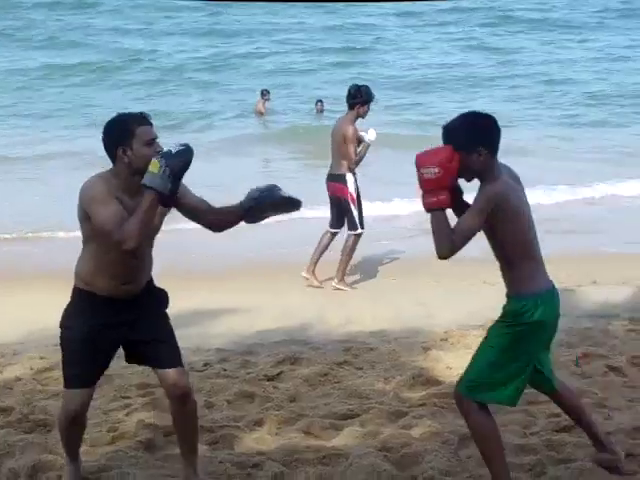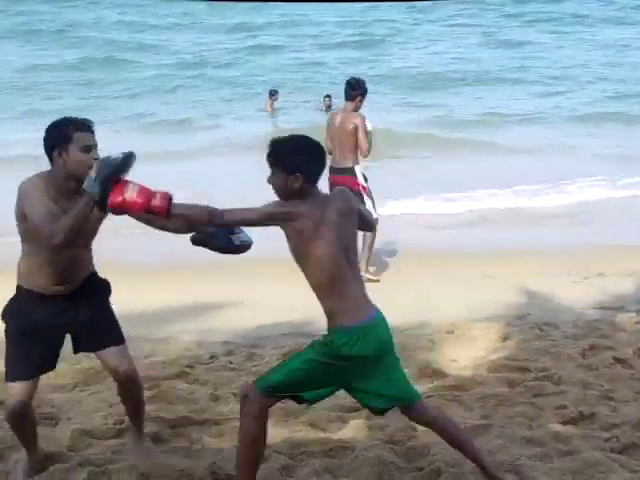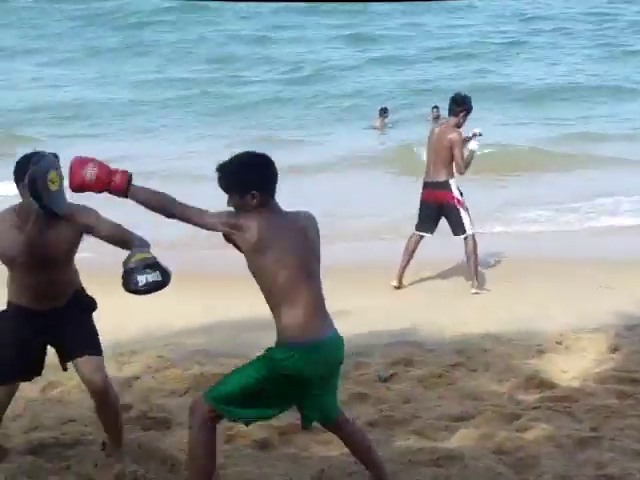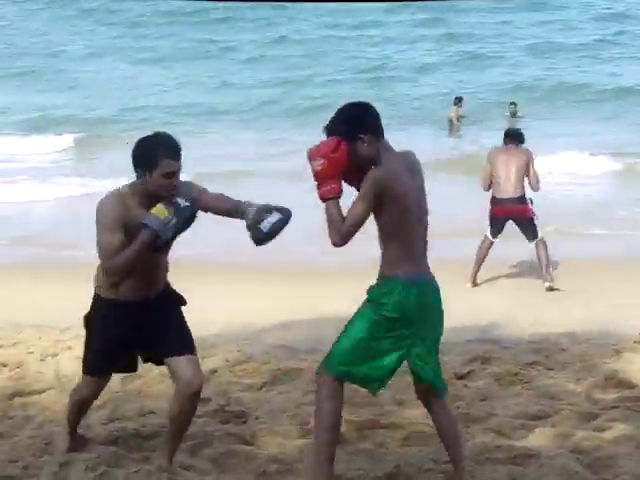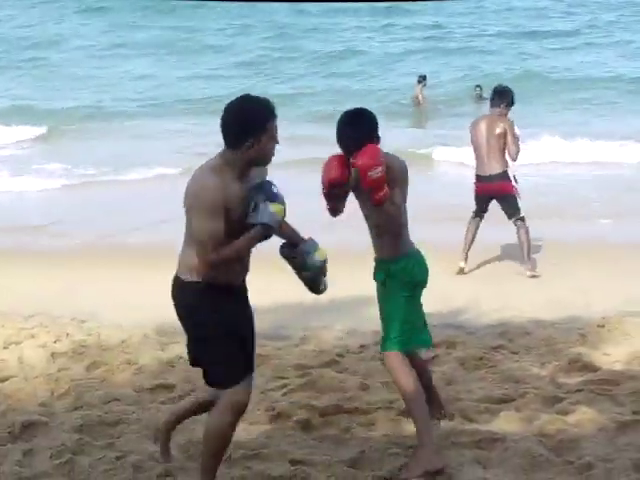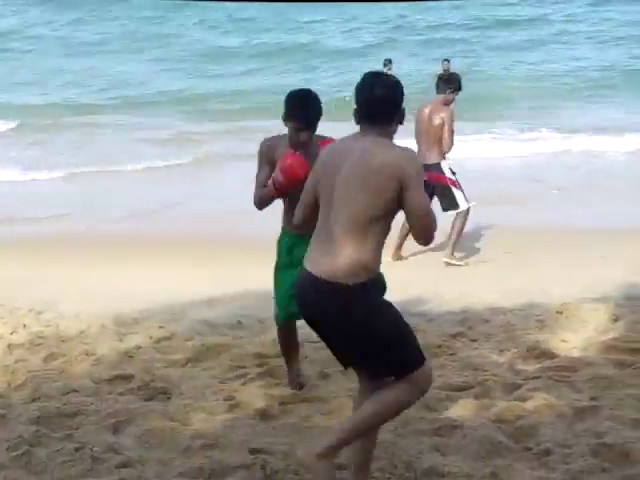
dt=0.5s
person 1, frame 1
left shoulder: (167, 184)
right shoulder: (97, 190)
left elbow: (214, 219)
right elbow: (129, 240)
left wrist: (251, 205)
right wrist: (155, 188)
left hip: (142, 300)
right hip: (92, 306)
left knee: (179, 387)
right knee: (76, 402)
person 1, frame 2
left shoulder: (107, 188)
right shoulder: (34, 189)
left elbow: (157, 215)
right elbow: (56, 238)
right wrist: (92, 194)
left hip: (85, 292)
right hip: (33, 302)
left knee: (125, 371)
left ankle: (138, 436)
person 1, frame 3
left shoulder: (79, 216)
left elbow: (130, 240)
left wrist: (141, 255)
right wrist: (38, 214)
left hip: (70, 307)
left knee: (99, 384)
left ankle: (117, 455)
person 1, frame 4
left shoulder: (186, 194)
right shoulder: (113, 206)
left elbow: (228, 205)
right elbow: (113, 272)
left wrist: (252, 212)
right wrist: (150, 232)
left hip: (161, 300)
right hip: (115, 308)
left knee: (191, 383)
right knee: (89, 389)
left ankle: (165, 458)
right ankle: (71, 435)
person 1, frame 5
left shoulder: (251, 172)
right shoulder: (208, 186)
left elbow: (269, 214)
right elbow: (210, 260)
left wrist: (300, 241)
right wrist: (256, 230)
left hip: (232, 291)
right hip: (203, 295)
left knee: (230, 390)
right knee: (235, 397)
left ankle: (169, 424)
person 1, frame 6
left shoulder: (331, 152)
right shoulder: (402, 160)
left elbow: (301, 219)
right elbow: (425, 234)
right wrist: (418, 190)
left hip: (312, 285)
right hip: (346, 293)
left knee: (375, 376)
right knee: (417, 377)
person 2, frame 1
left shoulder: (494, 190)
right shoulder: (502, 175)
left elbow: (446, 249)
right elbow: (481, 218)
left wrist: (434, 199)
right wrist: (449, 189)
left hip: (528, 307)
right hip: (543, 299)
left knee: (468, 397)
right knee: (543, 381)
right ankle: (604, 446)
person 2, frame 2
left shoulder: (289, 212)
right shoulder: (345, 200)
left elbow: (213, 218)
right elbow: (370, 224)
left wrist: (152, 203)
left hip: (347, 339)
right hip: (374, 328)
left knee: (255, 398)
right knee: (410, 405)
person 2, frame 3
left shoulder: (245, 225)
right shoulder: (307, 222)
left elbow: (171, 208)
left wrist: (113, 182)
left hip: (293, 355)
right hip: (330, 346)
left knee: (203, 410)
right knee: (330, 417)
person 2, frame 4
left shoulder: (378, 177)
right shoulder: (410, 161)
left elbow: (340, 237)
left wrist: (328, 186)
right wrist: (353, 178)
left hip: (394, 295)
right hip: (427, 293)
left knee: (328, 377)
right knee: (431, 392)
person 2, frame 5
left shoulder: (394, 167)
right shoulder: (347, 166)
left elbow: (398, 227)
right elbow: (334, 211)
left wrist: (378, 188)
right wrist: (333, 188)
left hip: (404, 267)
right hip: (384, 267)
left knee: (393, 355)
right knee: (405, 348)
right ankle: (435, 407)
person 2, frame 6
left shoulder: (324, 147)
right shoulder: (270, 148)
right elbow: (259, 201)
right wrist: (278, 184)
right hip: (292, 242)
right knee: (285, 316)
right ankle: (293, 367)
person 3, frame 1
left shoulder: (340, 123)
right shoulder: (350, 129)
right elbow: (353, 163)
left wrist: (360, 140)
right wrist: (368, 142)
left hip: (331, 179)
right hip: (344, 181)
left knee: (334, 229)
right knee: (355, 230)
left ankle: (310, 270)
right ankle: (339, 279)
person 3, frame 2
left shoulder: (332, 117)
right shoulder: (357, 119)
right elbow: (364, 152)
right wrist: (368, 134)
left hip: (334, 173)
right hip: (352, 174)
right knee: (371, 219)
right ankle: (365, 268)
person 3, frame 3
left shoulder: (434, 129)
right shoulder: (455, 135)
right elbow: (461, 169)
left wrist: (468, 138)
right wrist: (472, 150)
left hip: (428, 187)
right hip: (446, 188)
left knee: (418, 233)
right knee: (468, 235)
left ankle: (398, 278)
right ankle: (475, 283)
person 3, frame 4
left shoulder: (493, 153)
right shoulder: (526, 153)
left elbow: (485, 186)
right elbow: (535, 187)
left hip: (497, 203)
right hip: (519, 203)
left knee: (489, 237)
right knee: (537, 240)
left ankle: (473, 278)
right ankle: (547, 279)
person 3, frame 5
left shoulder: (474, 124)
right shoulder: (506, 123)
right elbow: (513, 156)
right wrist: (516, 140)
left hip: (481, 180)
right hip: (502, 179)
left knee: (476, 218)
right knee: (519, 221)
left ankle: (463, 261)
right ankle: (529, 266)
person 3, frame 6
left shoulder: (421, 110)
right shoulder: (446, 112)
right elbow: (446, 148)
right wrist: (450, 132)
left hip: (421, 168)
right hip: (438, 168)
right knee: (463, 209)
left ankle: (397, 251)
right ankle: (449, 254)
